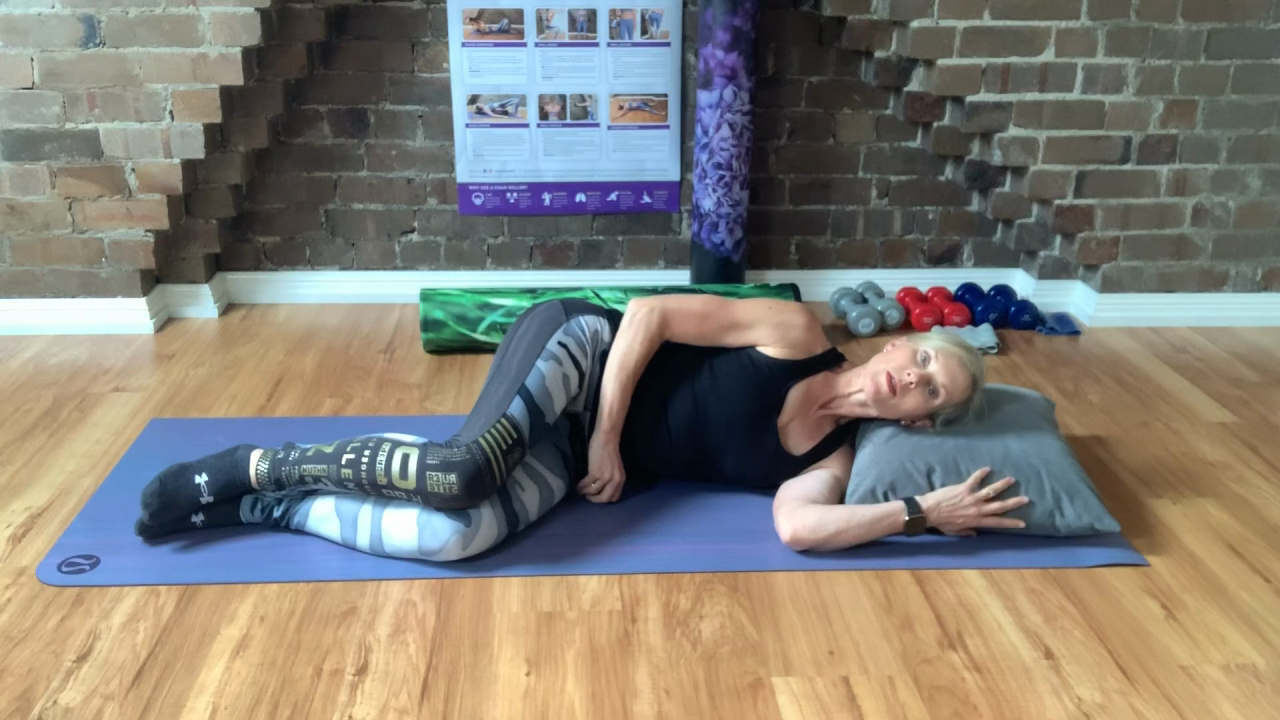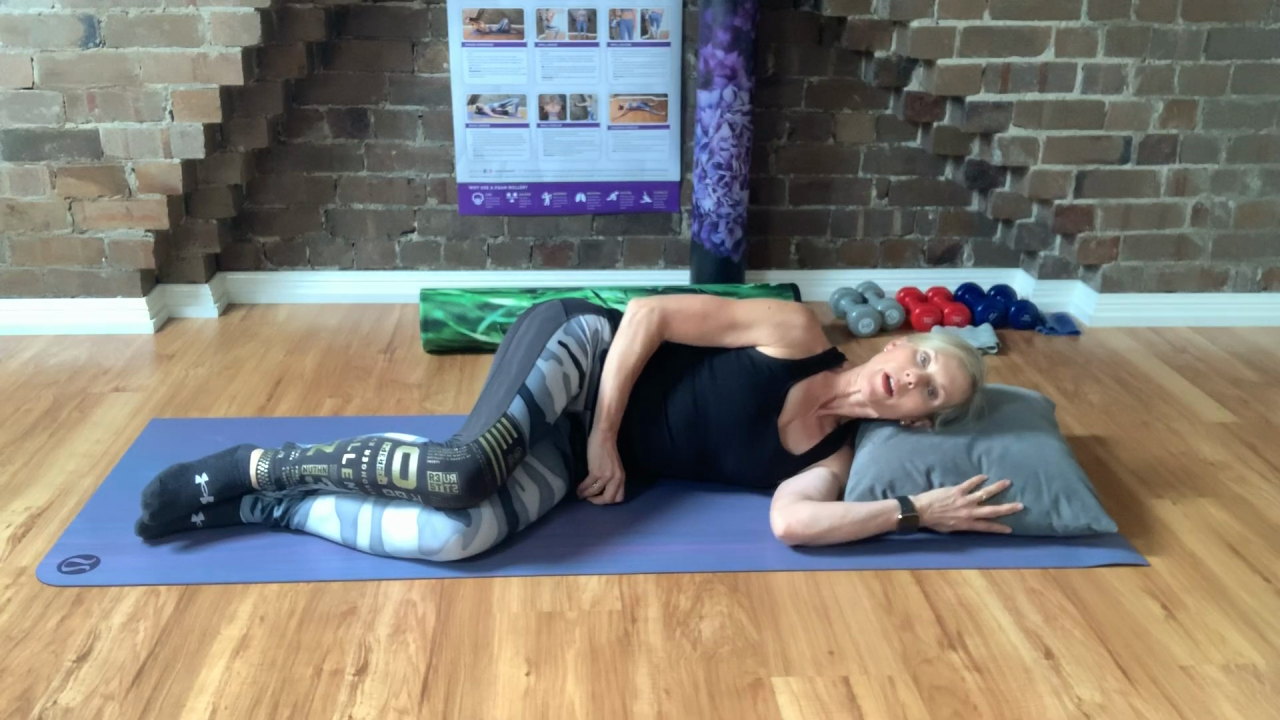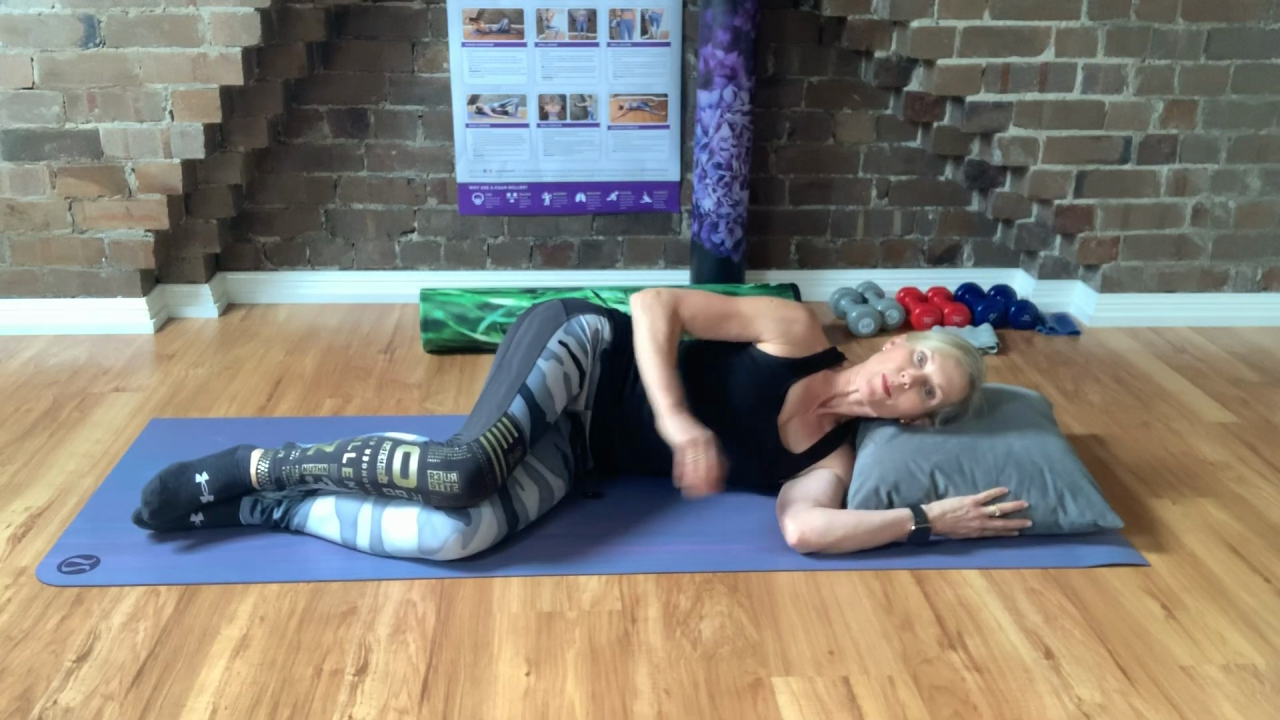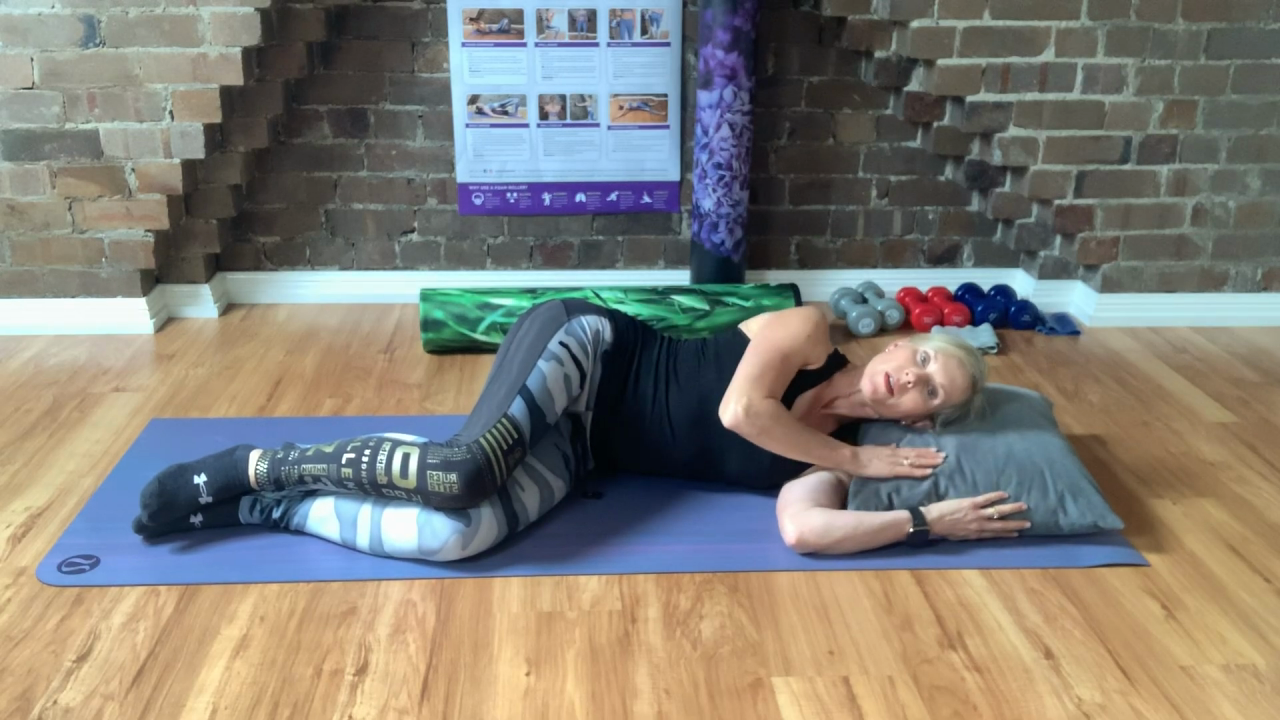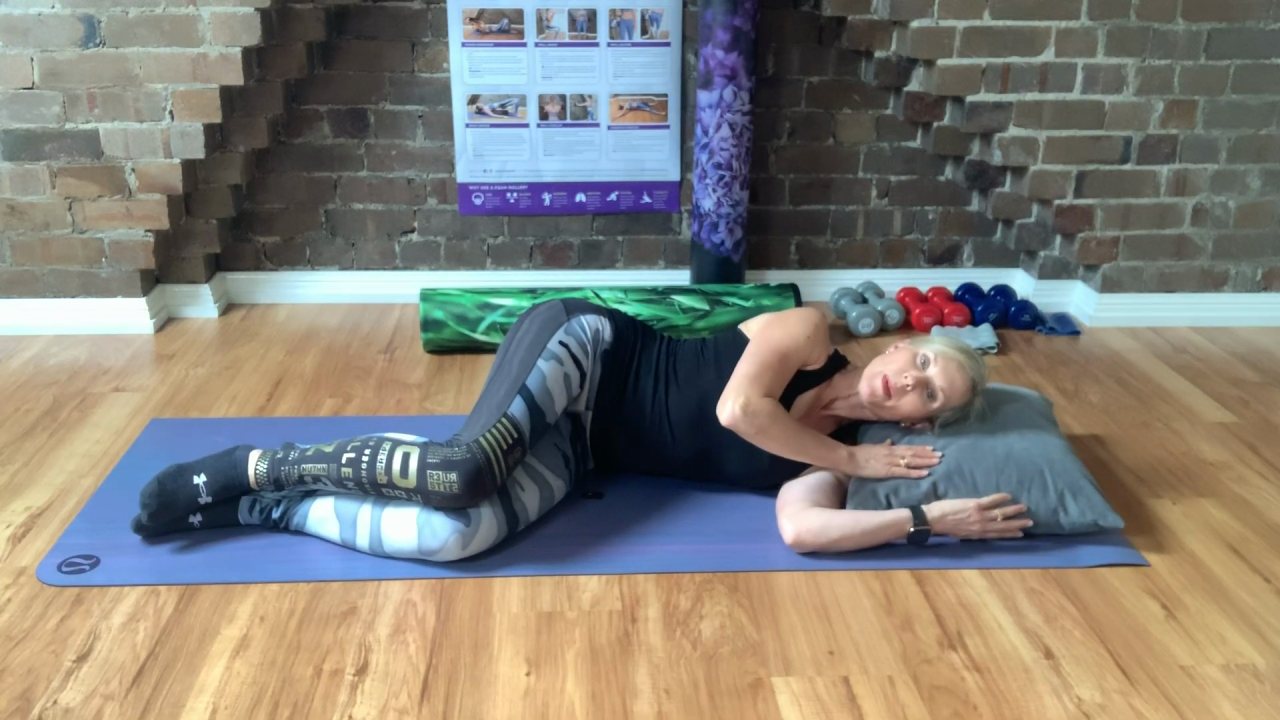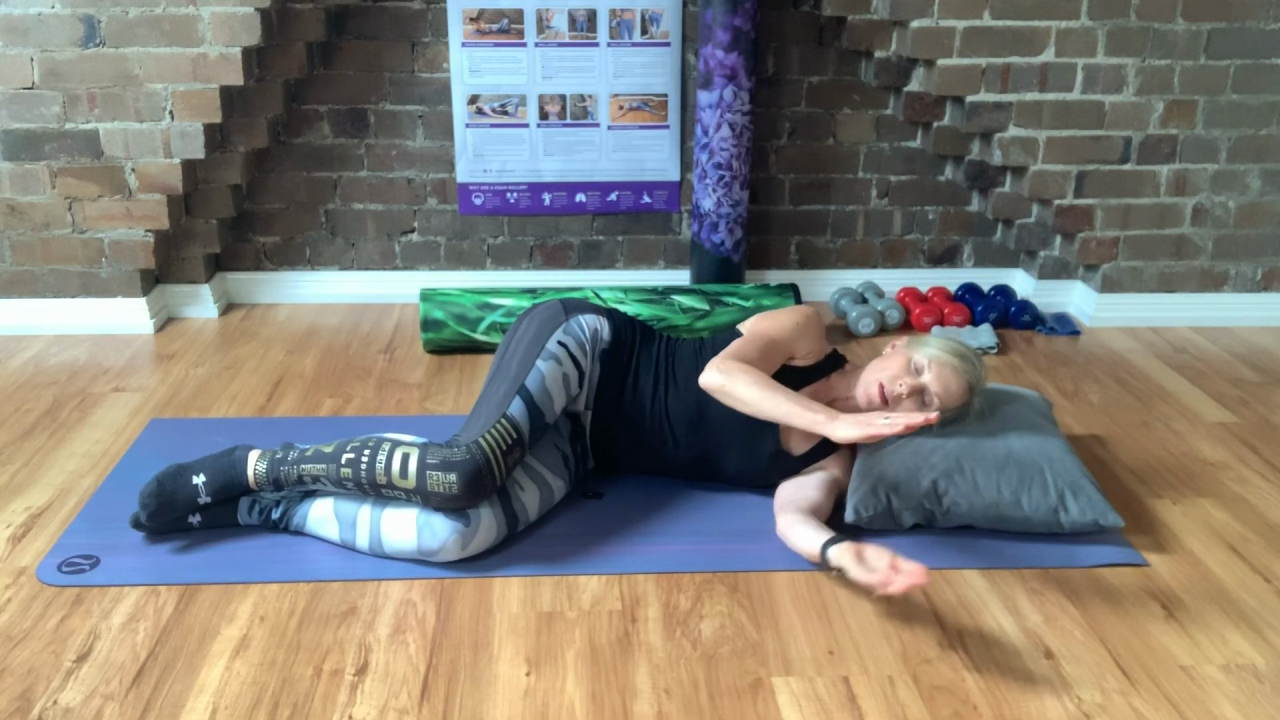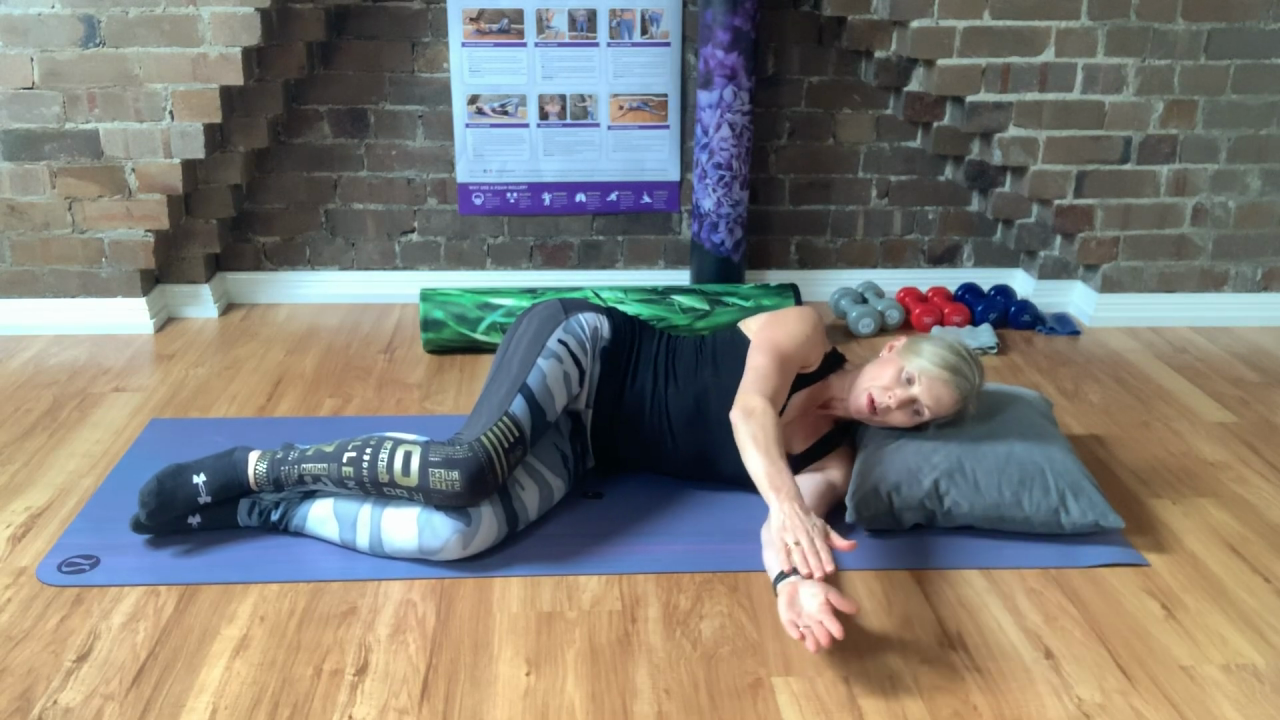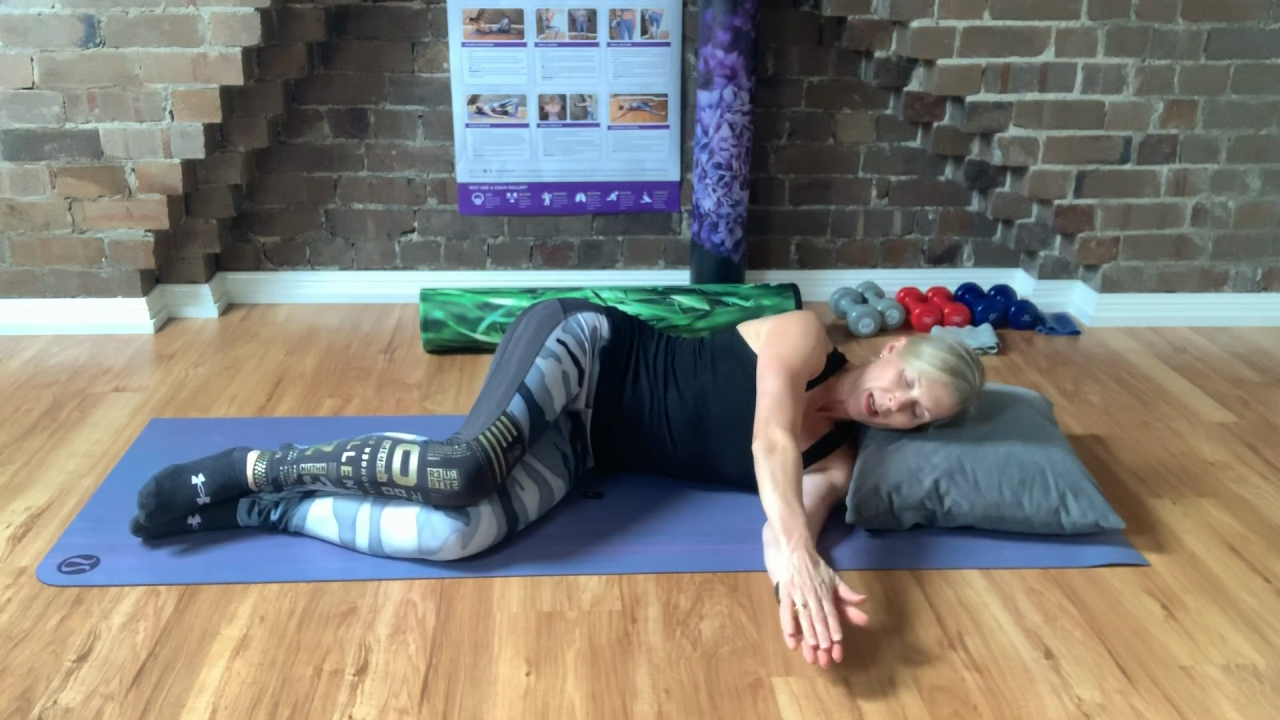
dt=0.5s
person 1, frame 1
left shoulder: (831, 457)
right shoulder: (796, 331)
left elbow: (799, 527)
right elbow: (649, 313)
left wrist: (928, 510)
right wrist: (608, 433)
left hip: (572, 458)
right hip: (575, 350)
left knee: (460, 533)
right knee: (462, 473)
left ankle: (262, 504)
right ankle: (250, 465)
person 1, frame 2
left shoulder: (831, 456)
right shoulder: (795, 330)
left elbow: (794, 522)
right elbow: (649, 311)
left wrist: (922, 510)
right wrist: (605, 431)
left hip: (571, 459)
right hip: (579, 352)
left knee: (462, 533)
right knee: (463, 473)
left ankle: (263, 503)
right ankle: (250, 466)
person 1, frame 3
left shoulder: (833, 455)
right shoulder: (798, 331)
left elbow: (805, 531)
right elbow: (655, 301)
left wrist: (930, 518)
right wrist: (676, 418)
left hip: (582, 453)
right hip: (580, 350)
left knee: (460, 534)
right knee: (463, 472)
left ankle: (265, 506)
right ankle: (248, 466)
person 1, frame 4
left shoulder: (827, 455)
right shoulder: (811, 331)
left elbow: (804, 529)
right elbow: (738, 408)
left wrist: (929, 520)
right wrist: (861, 459)
left hip: (583, 452)
right hip: (581, 348)
left knee: (462, 533)
right knee: (463, 473)
left ankle: (264, 506)
right ankle: (247, 466)
person 1, frame 5
left shoulder: (830, 452)
right shoulder: (811, 333)
left elbow: (803, 530)
right elbow: (737, 408)
left wrist: (930, 518)
right wrist: (857, 459)
left hip: (583, 448)
right hip: (581, 346)
left knee: (460, 533)
right knee: (464, 473)
left ankle: (262, 506)
right ankle: (247, 466)
person 1, frame 6
left shoulder: (830, 458)
right shoulder: (806, 332)
left elbow: (797, 515)
right elbow: (718, 371)
left wrist: (841, 553)
right wrist: (836, 418)
left hip: (580, 449)
right hip: (577, 347)
left knee: (459, 530)
right knee: (458, 471)
left ankle: (262, 505)
right ankle: (243, 467)
person 1, frame 7
left shoulder: (833, 462)
right shoulder: (806, 331)
left elbow: (785, 523)
right elbow: (747, 411)
left wrist: (793, 582)
right wrist: (789, 506)
left hip: (582, 446)
right hip: (580, 346)
left knee: (461, 531)
right knee: (467, 469)
left ankle: (262, 509)
right ankle: (250, 468)
person 1, frame 8
left shoulder: (836, 461)
right shoulder: (809, 335)
left elbow: (789, 518)
right elbow: (772, 438)
left wrist: (791, 589)
right wrist: (805, 559)
left hip: (583, 446)
right hip: (581, 347)
left knee: (464, 531)
right knee: (464, 469)
left ankle: (260, 510)
right ankle: (247, 467)
